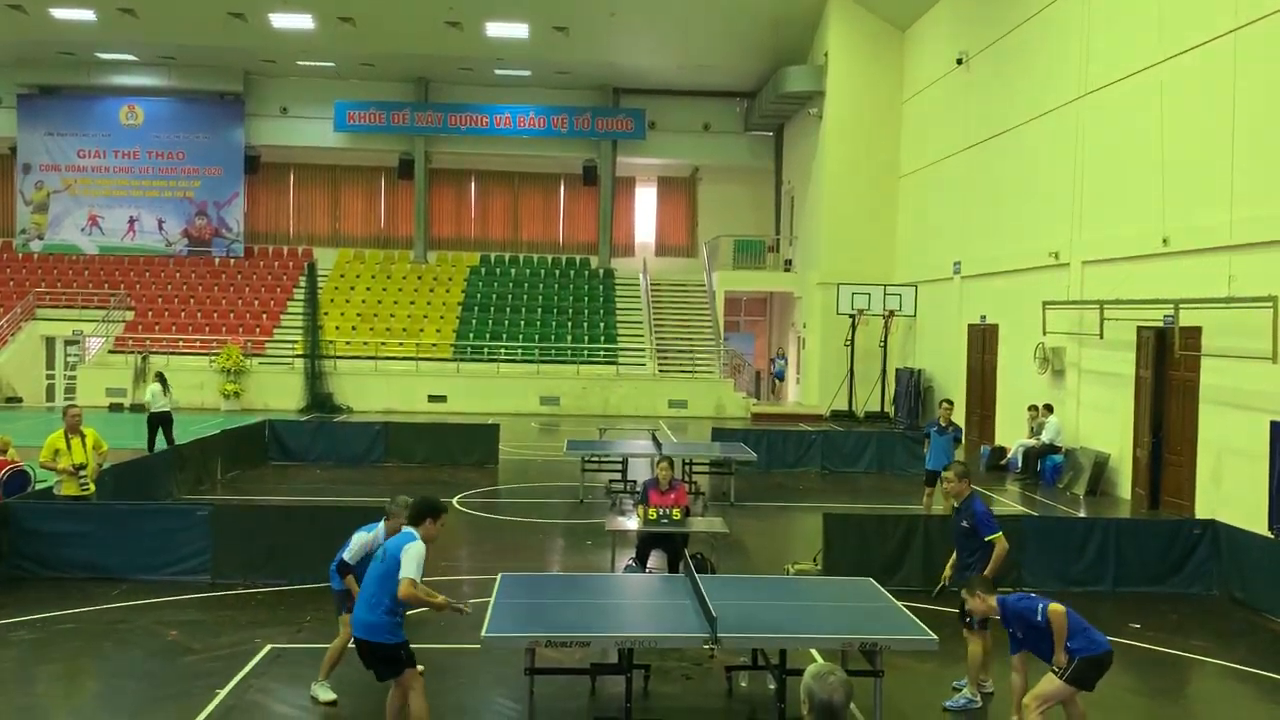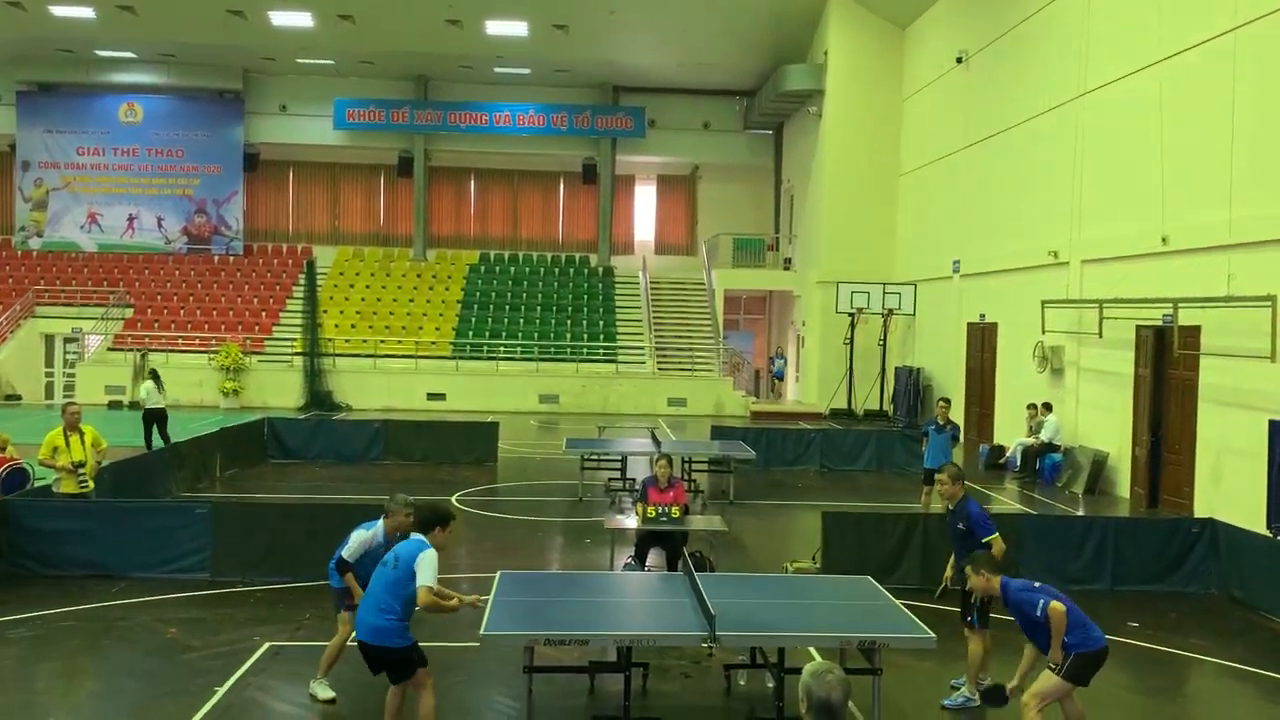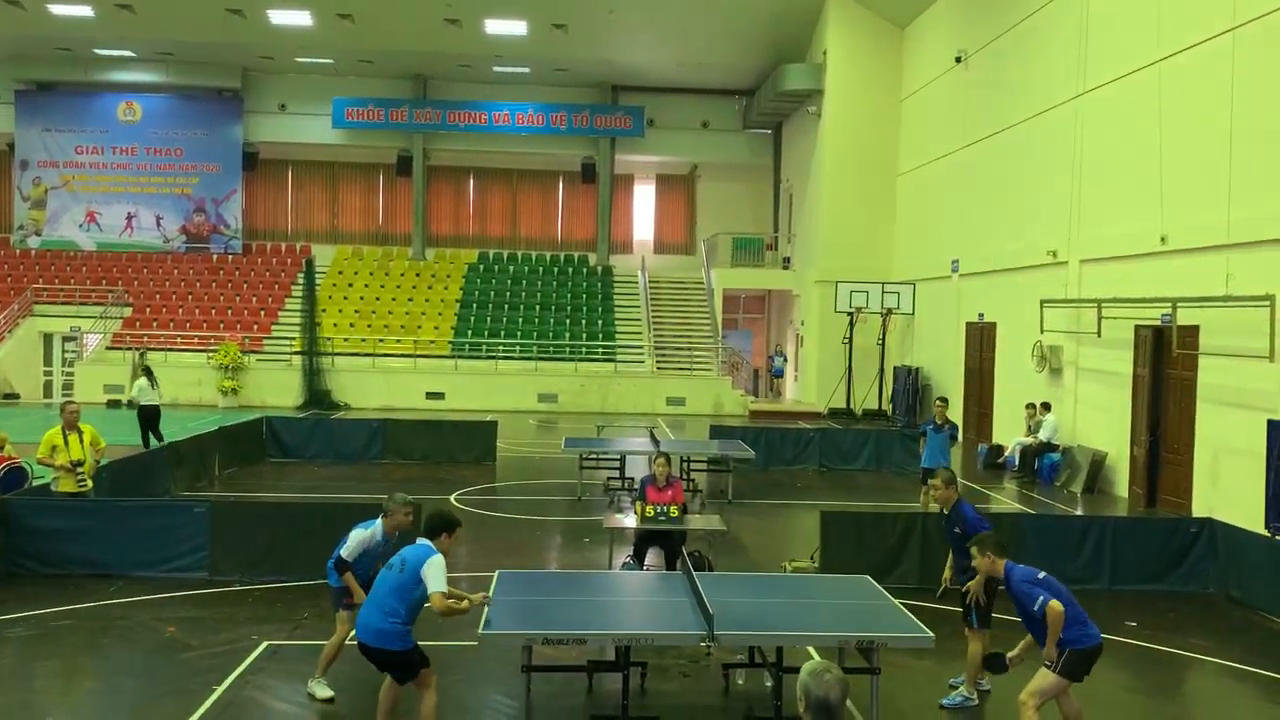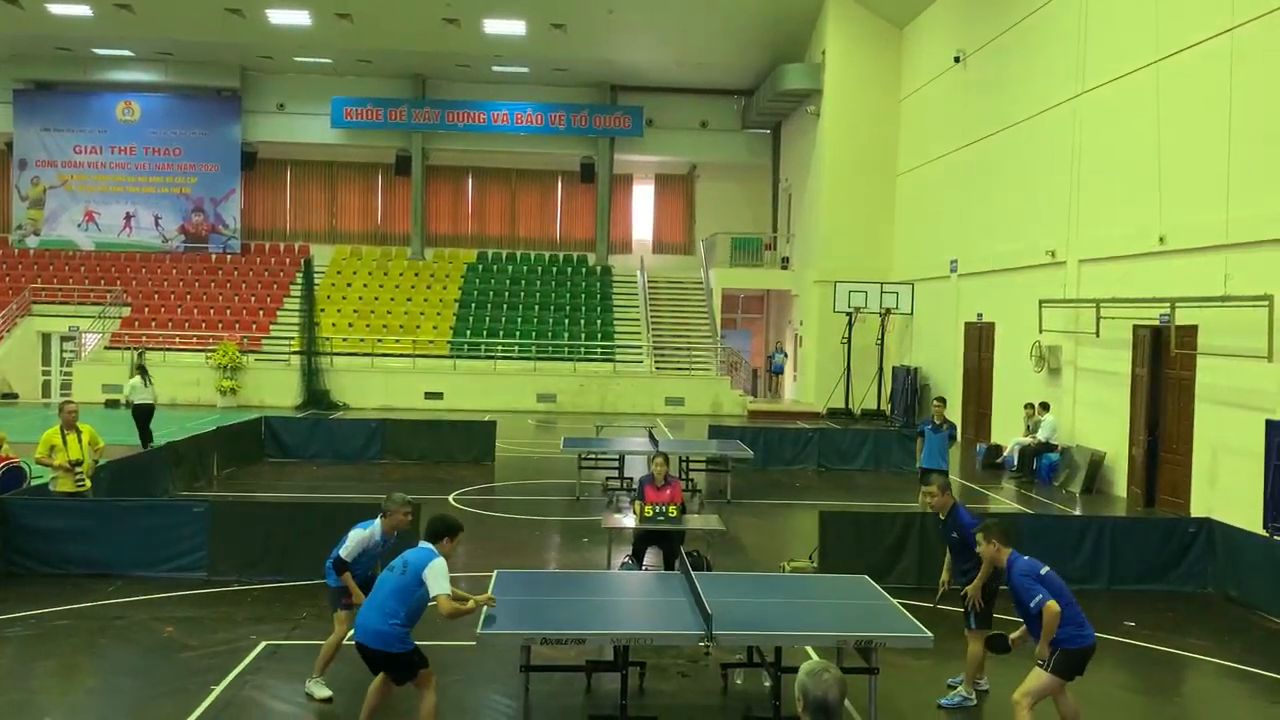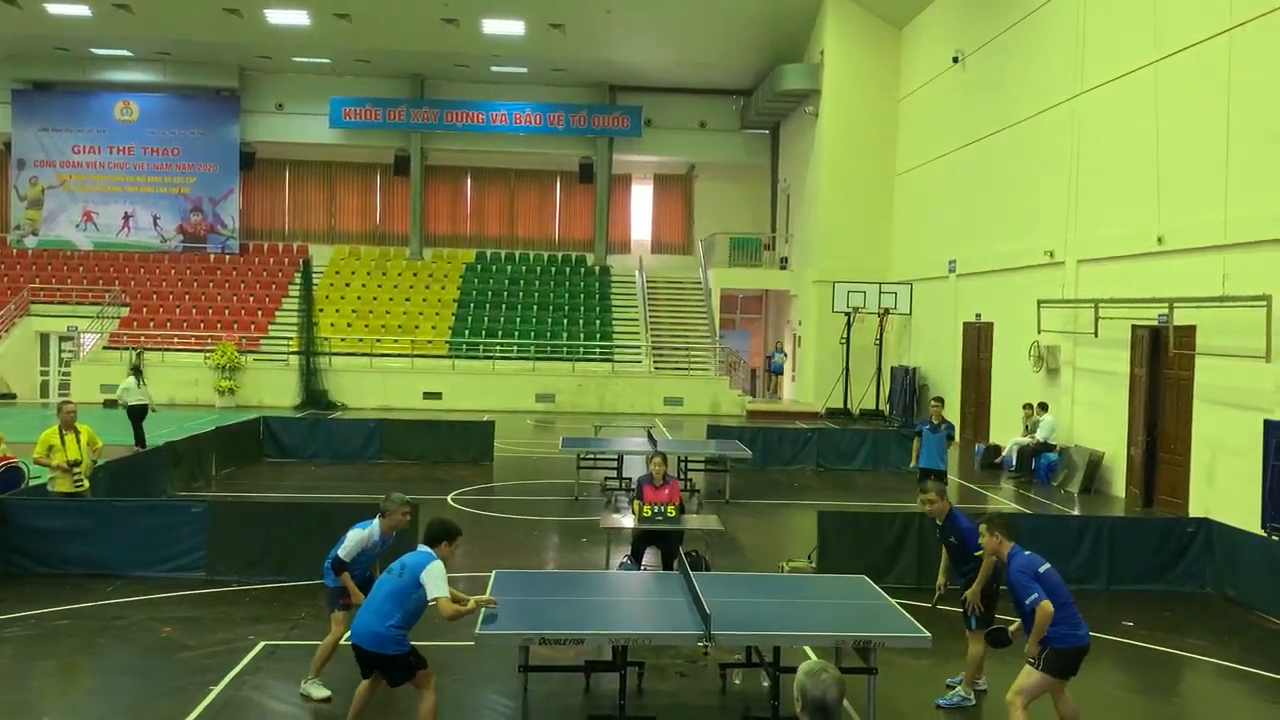
dt=0.1s
person 1, frame 1
left shoulder: (977, 510)
right shoulder: (959, 507)
left elbow: (1002, 545)
left wrist: (986, 576)
right wrist: (950, 566)
right hip: (967, 579)
left knee: (972, 634)
right knee: (981, 631)
left ankle: (972, 694)
right ankle: (983, 680)
person 1, frame 2
left shoulder: (973, 512)
right shoulder: (952, 508)
left elbow: (999, 546)
right wrist: (951, 566)
left knee: (973, 633)
right knee: (979, 631)
left ankle: (971, 692)
right ankle: (981, 677)
person 1, frame 3
left shoulder: (968, 515)
right shoulder: (947, 511)
left wrist: (980, 580)
right wrist: (949, 568)
left hip: (976, 581)
right hip: (967, 578)
left knee: (974, 633)
right knee: (979, 630)
left ankle: (969, 692)
right ankle: (980, 678)
person 1, frame 4
left shoulder: (965, 520)
right shoulder: (942, 514)
left wrist: (977, 585)
right wrist: (947, 571)
left hip: (981, 582)
right hip: (967, 579)
left knee: (974, 634)
right knee: (975, 632)
left ankle: (967, 692)
right ankle: (978, 677)
person 1, frame 5
left shoulder: (962, 525)
right shoulder: (939, 519)
left elbow: (989, 557)
left wrist: (976, 589)
right wrist: (942, 574)
left hip: (981, 584)
right hip: (968, 581)
left knee: (975, 635)
right knee: (974, 632)
left ankle: (965, 692)
right ankle: (976, 678)
person 2, frame 1
left shoulder: (398, 541)
right shoulder: (415, 545)
right elbow: (405, 593)
left wrist: (444, 602)
right wrist: (436, 604)
left hip: (364, 627)
right hip: (382, 630)
left knee: (401, 683)
right knee: (414, 687)
person 2, frame 2
left shoulder: (404, 547)
right shoulder: (426, 553)
right elbow: (424, 601)
left wrist: (462, 598)
right wrist: (452, 606)
left hip: (364, 630)
right hip: (388, 633)
left knee: (401, 680)
right knee: (425, 686)
person 2, frame 3
left shoulder: (409, 552)
right shoulder: (434, 558)
right elbow: (439, 606)
left wrist: (469, 597)
right wrist: (463, 609)
left hip: (365, 631)
right hip: (390, 636)
left knee: (398, 677)
right knee: (428, 685)
person 2, frame 4
left shoulder: (412, 555)
right shoulder: (435, 561)
right elbow: (446, 609)
left wrist: (472, 598)
right wrist: (470, 608)
left hip: (363, 631)
right hip: (389, 637)
left knee: (387, 675)
right knee: (428, 685)
person 2, frame 5
left shoulder: (411, 558)
right shoulder: (433, 564)
left elbow: (440, 591)
right elbow: (448, 612)
left wrist: (472, 600)
right wrist: (470, 609)
left hip: (359, 633)
right hip: (385, 639)
left knee: (375, 677)
right knee: (427, 685)
person 3, frame 1
left shoulder: (396, 536)
right shoulder: (367, 536)
right elbow: (342, 567)
right wrist: (359, 595)
right hip: (345, 581)
right knee: (347, 634)
right ankle: (320, 684)
person 3, frame 2
left shoulder: (395, 534)
right shoulder: (366, 534)
right elbow: (342, 565)
right wrist: (358, 593)
left hip: (366, 577)
right hip: (343, 580)
right knee: (345, 631)
right ankle: (318, 681)
person 3, frame 3
left shoulder: (393, 533)
right shoulder: (364, 533)
right elbow: (340, 564)
right wrist: (357, 592)
left hip: (365, 576)
right hip: (342, 579)
right knee: (344, 630)
right ankle: (317, 680)
person 3, frame 4
left shoulder: (391, 533)
right shoulder: (363, 533)
right elbow: (339, 565)
left wrist: (377, 579)
right wrist: (356, 593)
left hip: (362, 576)
right hip: (340, 579)
right knee: (342, 630)
right ankle: (314, 680)
person 3, frame 5
left shoulder: (389, 533)
right shoulder: (362, 533)
right elbow: (338, 565)
left wrist: (375, 581)
right wrist: (355, 593)
left hip: (361, 576)
right hip: (338, 579)
right knee: (339, 630)
right ankle: (310, 681)
person 4, frame 1
left shoulder: (1014, 605)
right shoulder: (1010, 621)
left elbow: (1058, 610)
right elbow: (1018, 671)
left wrist: (1059, 653)
left hip: (1087, 654)
right hip: (1095, 652)
left knee: (1031, 706)
right knee: (1064, 692)
person 4, frame 2
left shoulder: (1016, 592)
right shoulder: (1014, 591)
left elbow: (1058, 610)
right elbow: (1033, 647)
left wrist: (1056, 650)
right wrist: (1018, 680)
left hip: (1082, 648)
right hip: (1090, 645)
left knee: (1030, 703)
right knee: (1060, 691)
person 4, frame 3
left shoulder: (1018, 581)
right shoulder: (1018, 574)
left elbow: (1056, 609)
left wrist: (1050, 647)
right wrist: (1019, 650)
left hip: (1077, 645)
right hip: (1086, 641)
left knee: (1028, 702)
right knee: (1058, 689)
person 4, frame 4
left shoulder: (1019, 573)
right shoulder: (1024, 564)
left elbow: (1052, 610)
left wrist: (1043, 645)
right wrist: (1021, 634)
left hip: (1068, 644)
right hip: (1081, 640)
left knee: (1022, 701)
right knee: (1057, 690)
person 4, frame 5
left shoulder: (1017, 569)
right shoulder: (1025, 559)
left elbow: (1046, 609)
left wrist: (1032, 643)
right wrist: (1018, 627)
left hip: (1060, 644)
right hip: (1075, 639)
left knee: (1015, 701)
right knee: (1057, 689)
